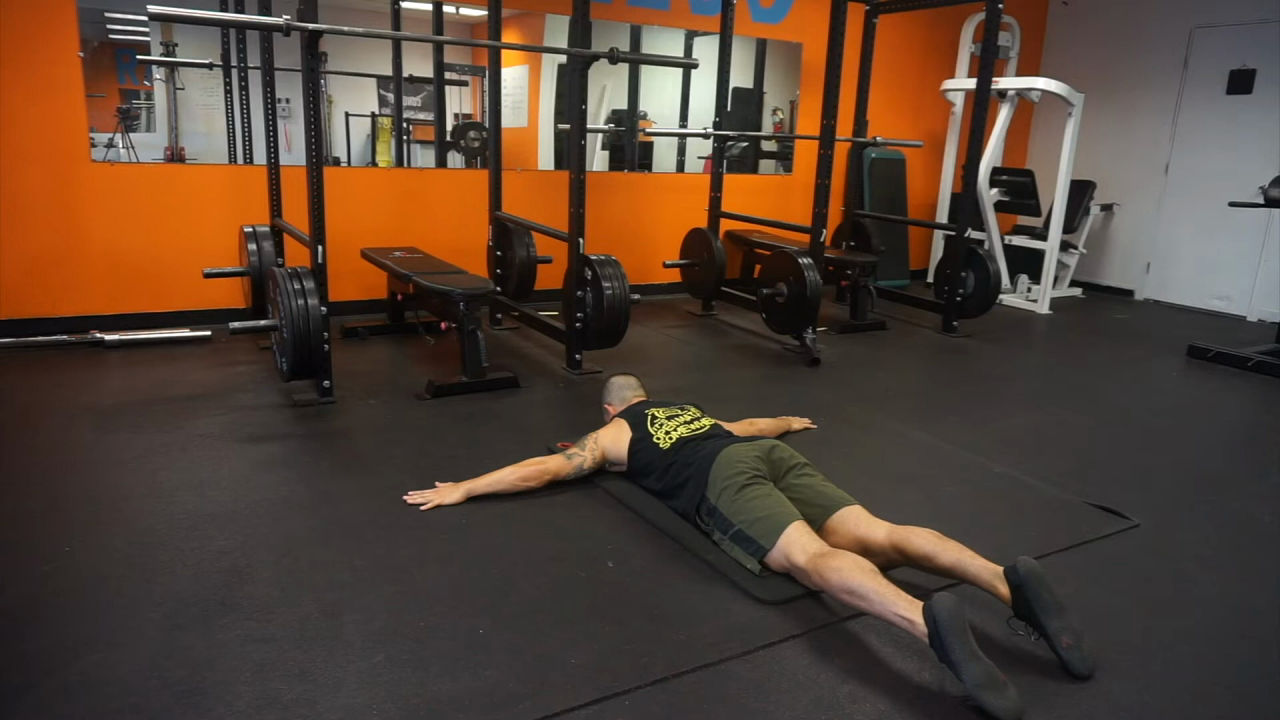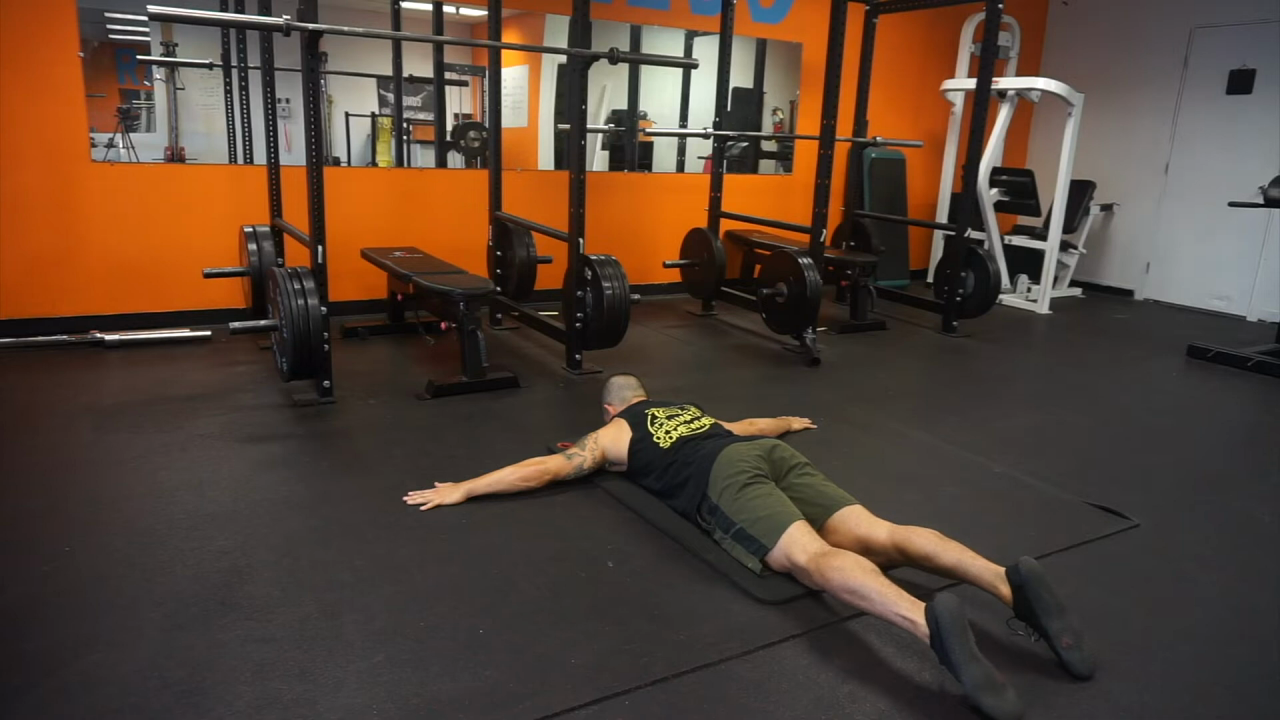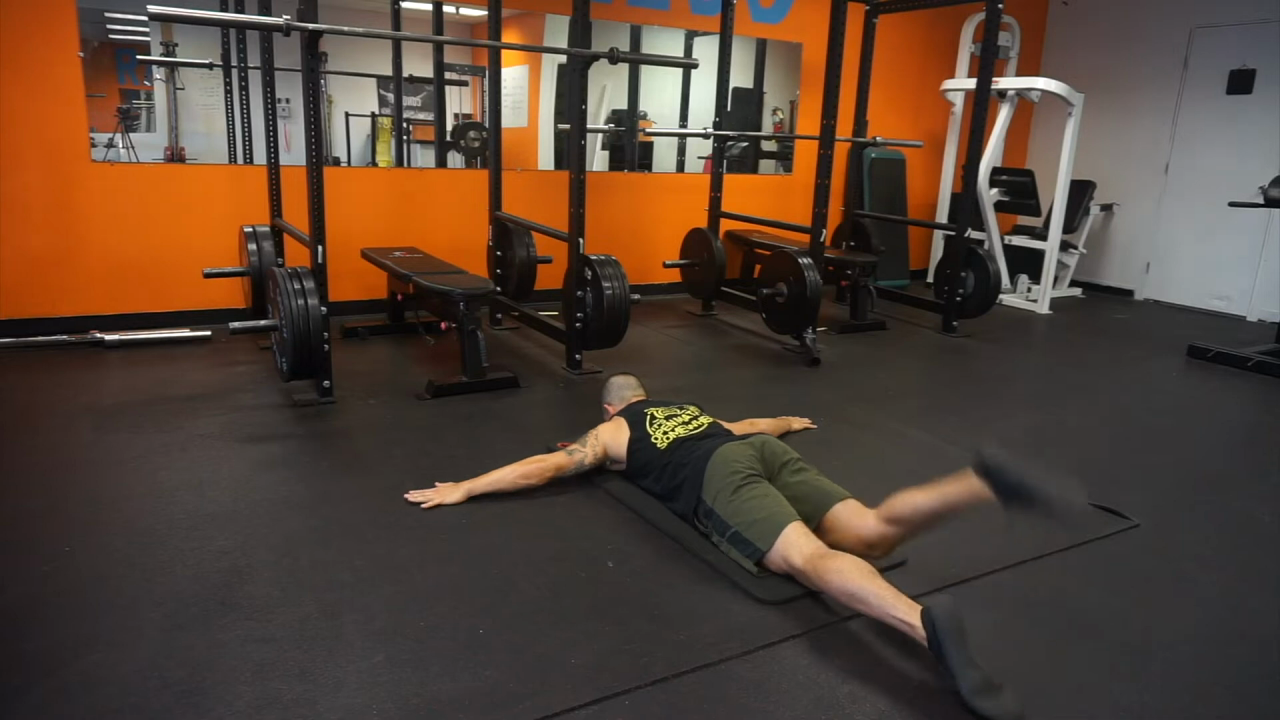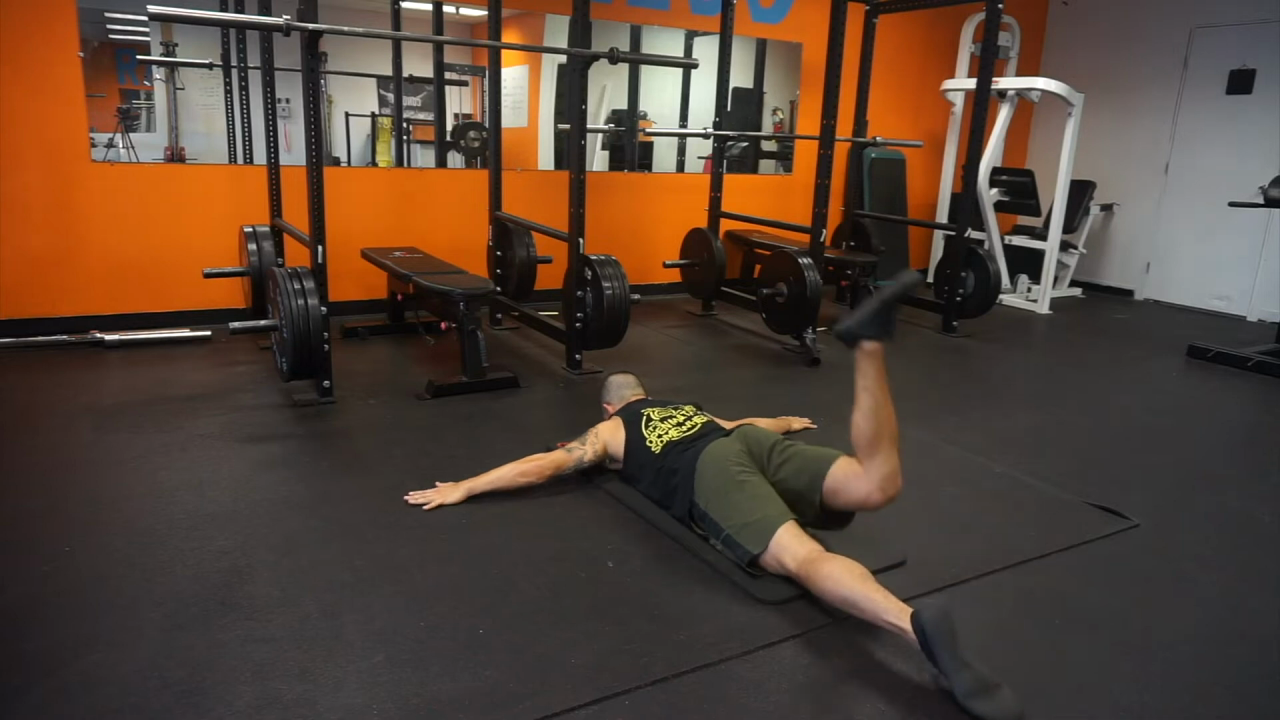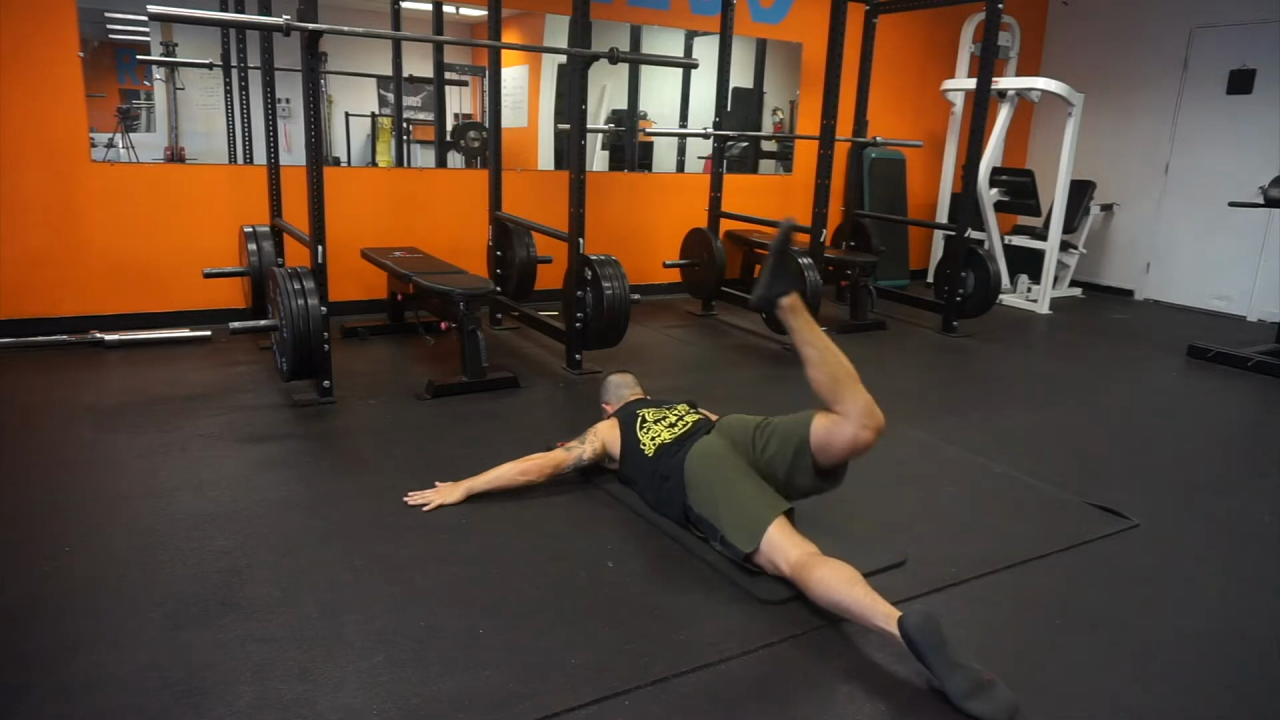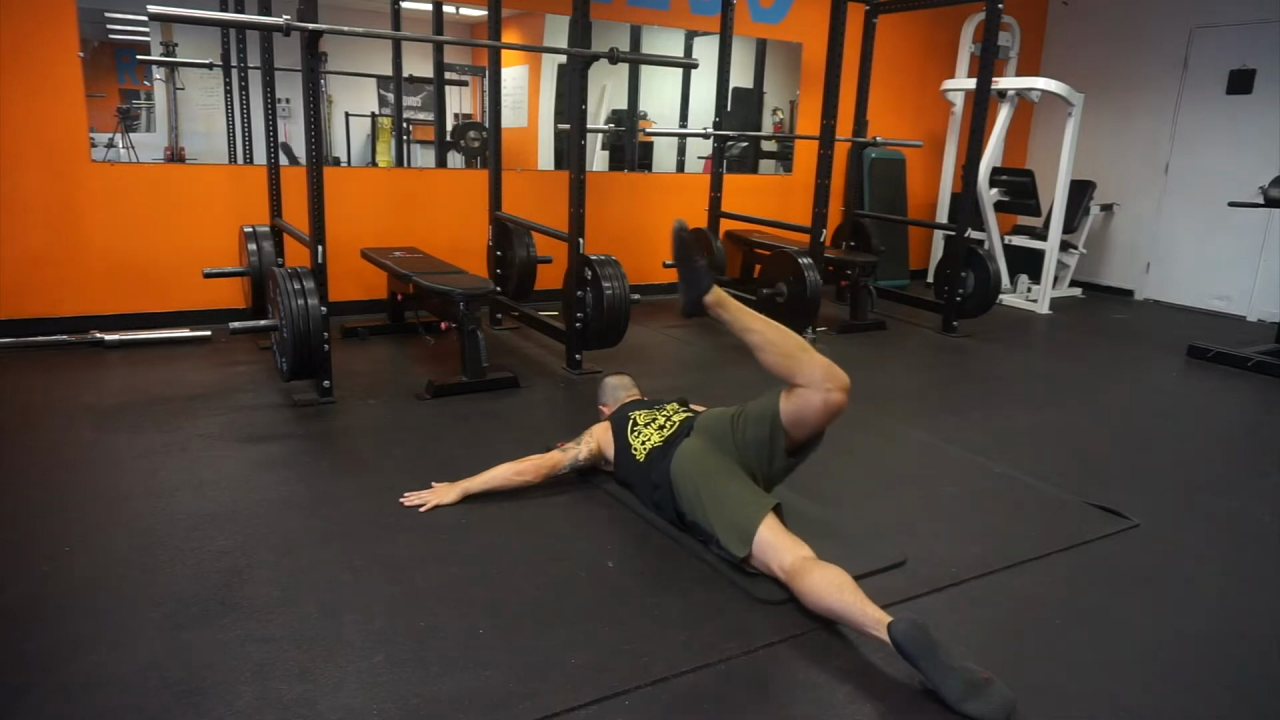
dt=0.4s
person 1, frame 1
left shoulder: (612, 434)
right shoulder: (689, 410)
left elbow: (542, 469)
right elbow: (757, 424)
left wrist: (460, 489)
right wrist: (787, 422)
left hip: (727, 480)
right hip: (772, 454)
left knee: (814, 560)
right knee: (874, 536)
left ankle: (928, 620)
right ankle: (1007, 580)
person 1, frame 2
left shoulder: (613, 434)
right shoulder: (688, 409)
left elbow: (543, 470)
right elbow: (757, 425)
left wrist: (460, 489)
right wrist: (790, 423)
left hip: (727, 480)
right hip: (773, 455)
left knee: (816, 559)
right knee: (879, 537)
left ankle: (929, 621)
right ankle: (1009, 582)
person 1, frame 3
left shoulder: (612, 431)
right shoulder: (687, 408)
left elbow: (545, 466)
right elbow: (754, 424)
left wrist: (463, 488)
right wrist: (789, 421)
left hip: (722, 479)
right hip: (764, 451)
left knee: (812, 558)
right knee: (871, 530)
left ankle: (924, 622)
right ankle: (985, 481)
person 1, frame 4
left shoulder: (609, 432)
right shoulder: (687, 411)
left elbow: (542, 466)
right elbow: (751, 423)
left wrist: (462, 488)
right wrist: (786, 422)
left hip: (713, 475)
right hip: (752, 443)
left knee: (804, 559)
right knee: (876, 483)
left ankle: (915, 625)
right ankle: (869, 340)
person 1, frame 5
left shoulder: (606, 432)
right shoulder: (686, 407)
left elbow: (540, 465)
right elbow: (735, 420)
left wrist: (460, 488)
right wrist: (787, 423)
left hip: (702, 473)
right hip: (739, 434)
left knee: (798, 560)
left ankle: (905, 628)
right ankle: (785, 299)
person 1, frame 6
left shoulder: (601, 434)
right shoulder: (680, 404)
left elbow: (533, 468)
right elbow: (723, 417)
left wrist: (456, 488)
left hip: (689, 471)
right hip: (720, 430)
left knee: (792, 562)
left ankle: (893, 633)
